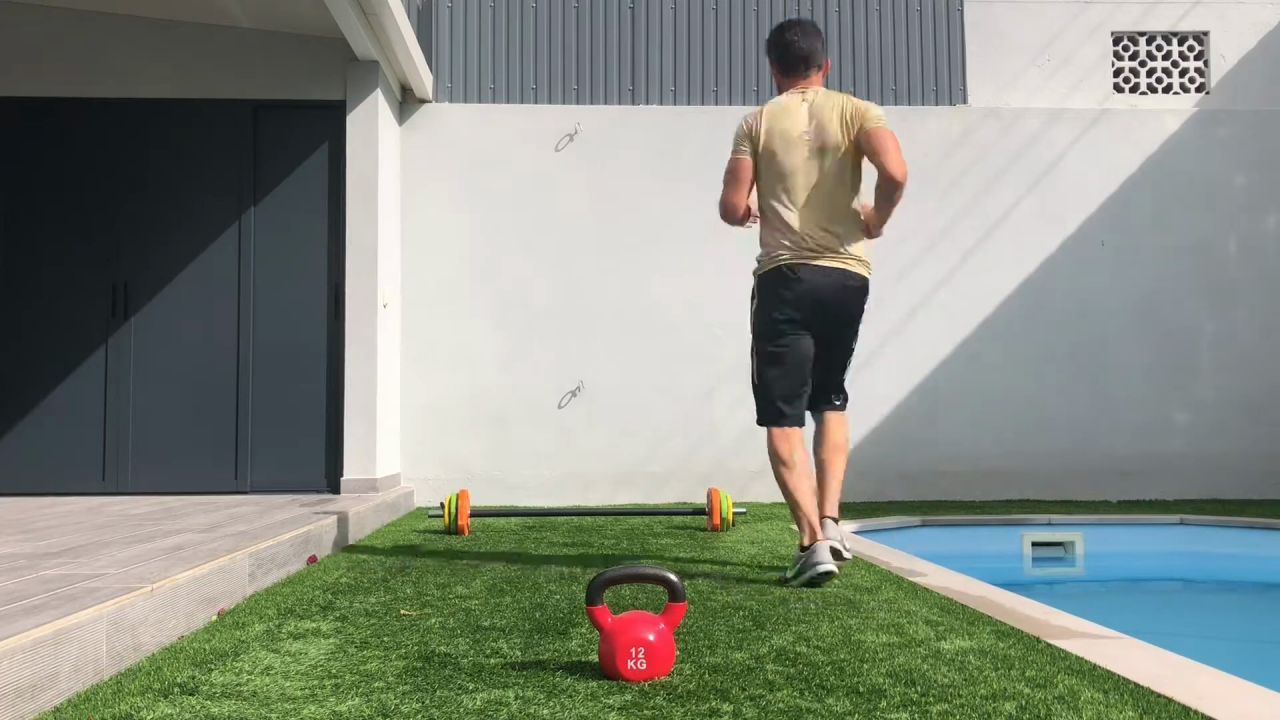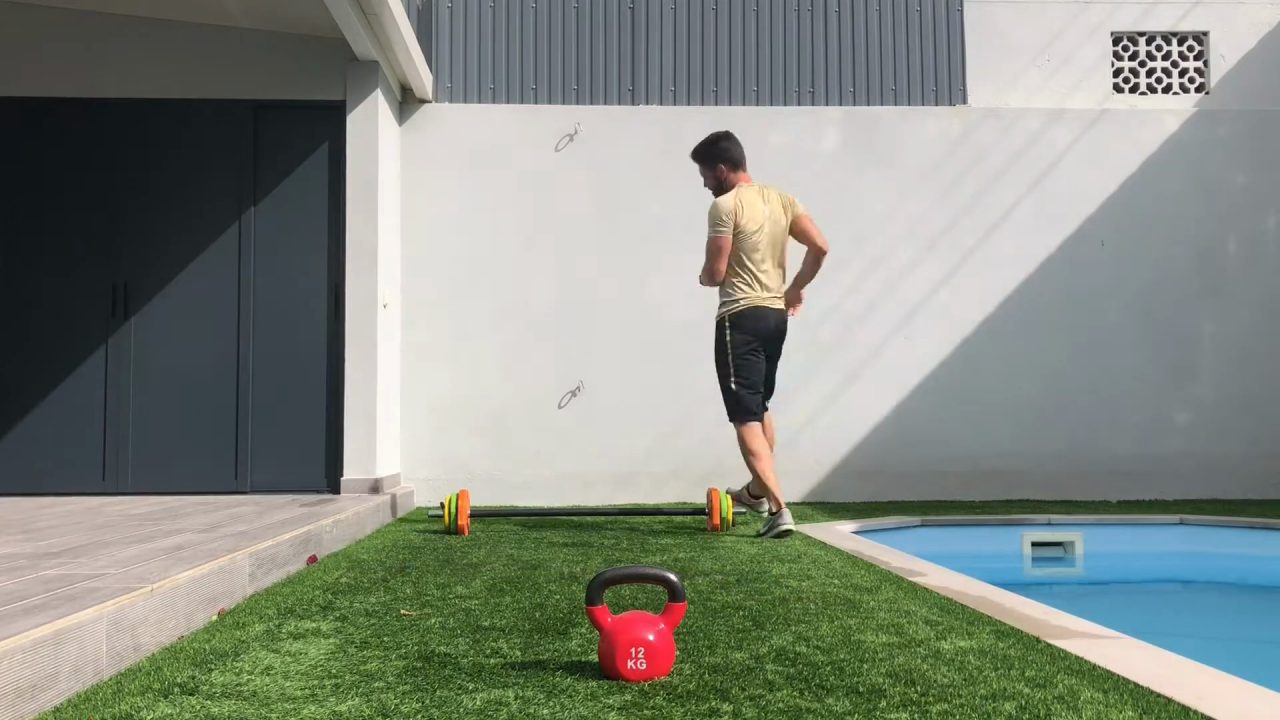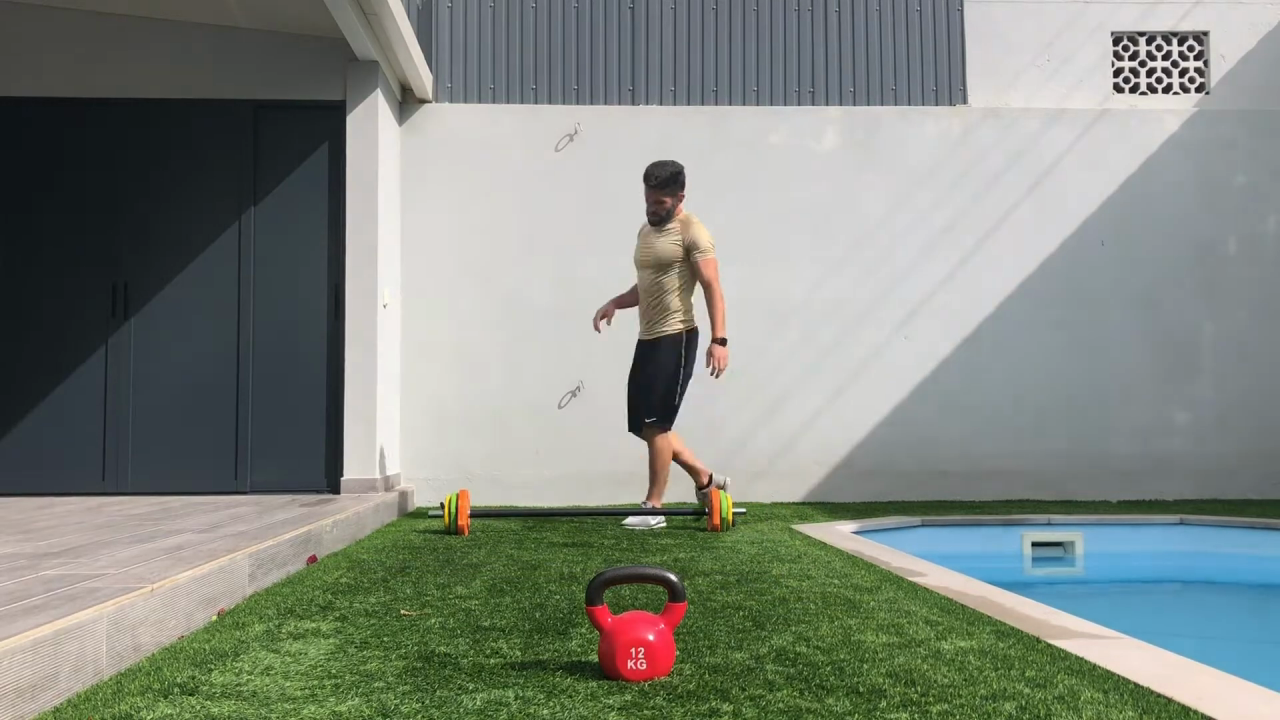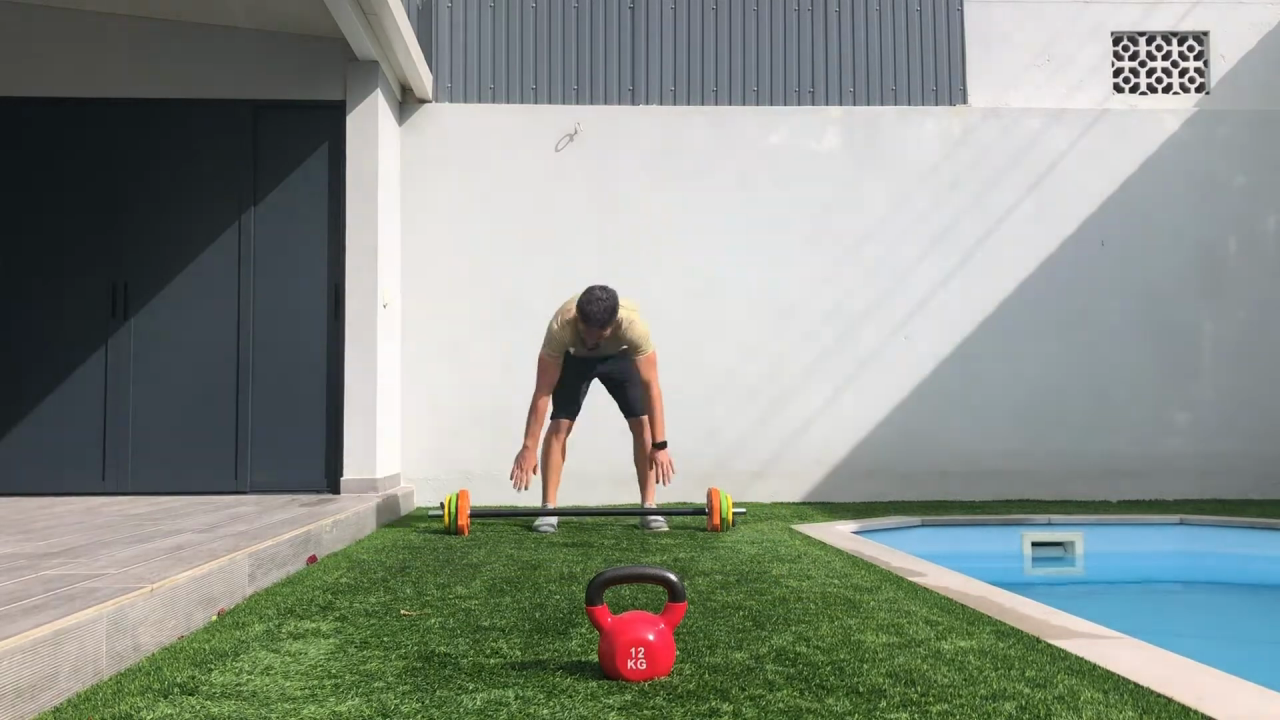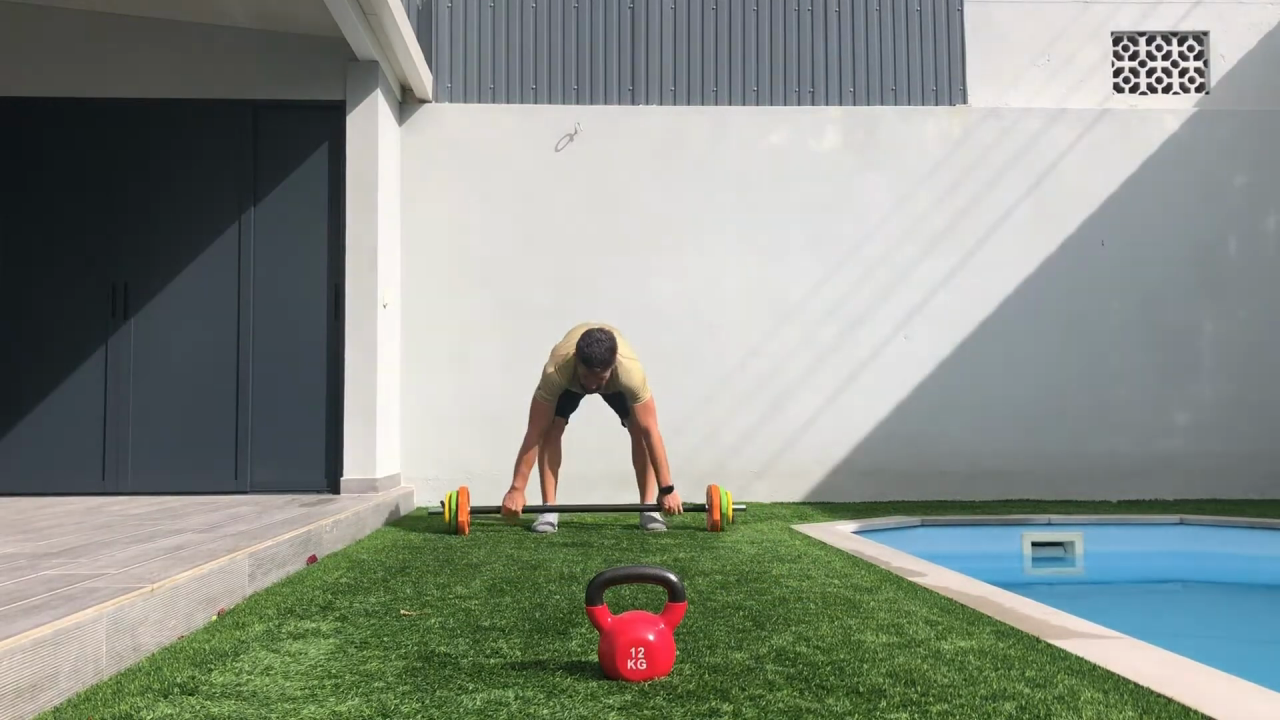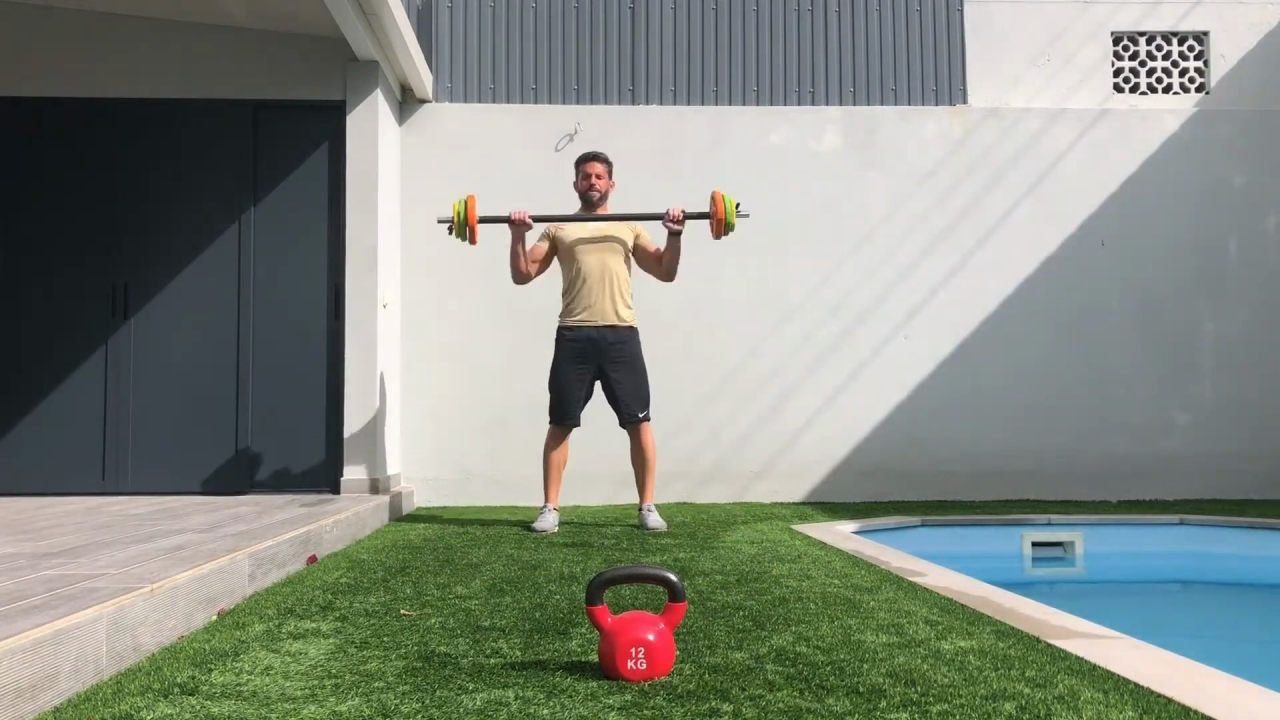
dt=0.4s
person 1, frame 1
left shoulder: (757, 121)
right shoulder: (858, 111)
left elbow: (733, 208)
right elbow: (895, 172)
left wrist: (756, 210)
right wrist: (874, 219)
left hip: (784, 278)
right hip: (847, 277)
left knee: (783, 423)
right knee: (831, 401)
left ankle: (812, 546)
right ankle: (827, 527)
person 1, frame 2
left shoulder: (724, 206)
right shoulder: (782, 200)
left elbow: (716, 272)
right elbow: (820, 246)
left wrist: (705, 275)
right wrist: (796, 288)
left hip: (740, 318)
right hip: (776, 315)
left knee: (746, 418)
right knee: (759, 407)
left ankle: (779, 510)
right ankle: (757, 491)
person 1, frame 3
left shoulder: (692, 231)
right shoulder: (646, 231)
left elbow: (712, 287)
left wrist: (719, 340)
right wrist: (613, 303)
left hip: (673, 340)
right hip: (647, 340)
left knee: (656, 425)
right knee: (643, 427)
left ankle: (654, 509)
right ankle: (708, 481)
person 1, frame 4
left shoulder: (631, 322)
right shoulder: (562, 324)
left elbow: (650, 384)
right elbow: (542, 393)
left wrist: (660, 446)
right wrist: (528, 447)
left hip: (618, 353)
right hip: (572, 354)
left knee: (640, 420)
right knee: (560, 424)
left ankle: (648, 506)
right ankle: (549, 509)
person 1, frame 5
left shoulder: (629, 371)
right shoulder: (557, 370)
left elbow: (651, 431)
right elbow: (534, 433)
left wrist: (667, 489)
right wrist: (517, 488)
right hip: (570, 376)
left knee: (639, 427)
right knee: (551, 427)
left ankle: (648, 507)
right ankle: (549, 509)
person 1, frame 6
left shoulder: (628, 229)
right shoulder: (558, 230)
left elbow: (665, 273)
right elbow: (522, 275)
left wrist: (675, 233)
right wrist: (518, 232)
left hip: (621, 337)
right hip: (573, 338)
left knee: (639, 424)
right knee: (560, 426)
left ankle: (647, 507)
right ankle: (550, 508)
